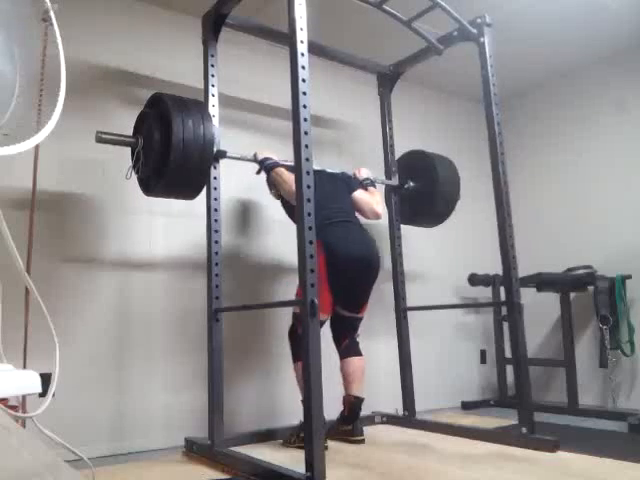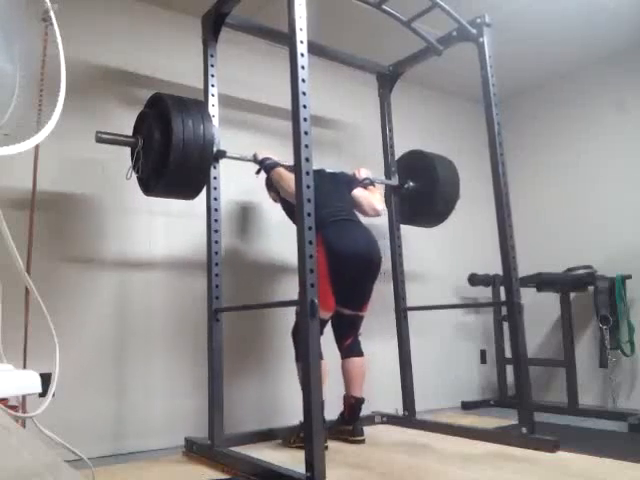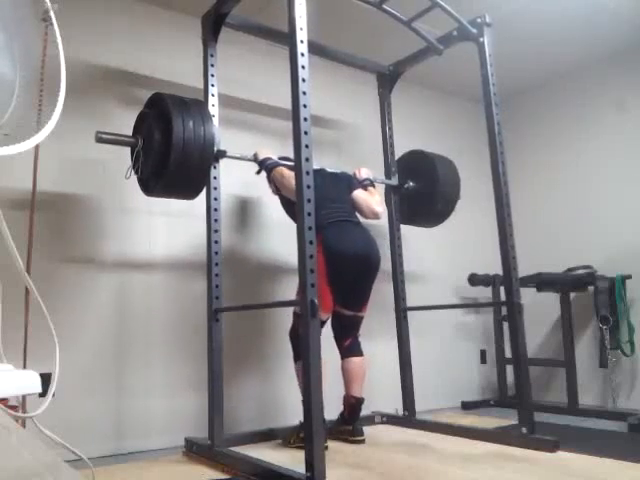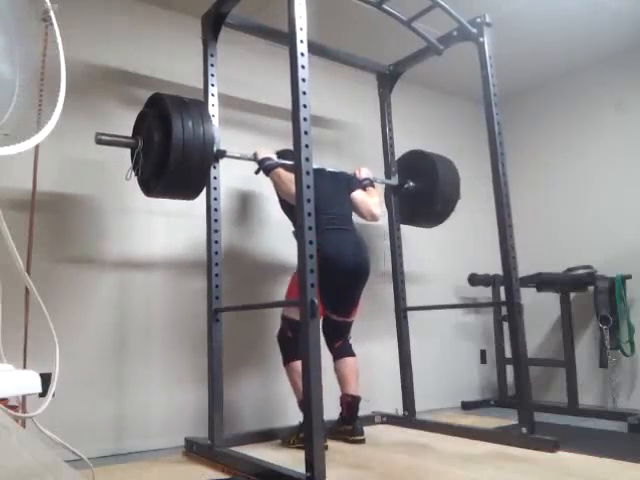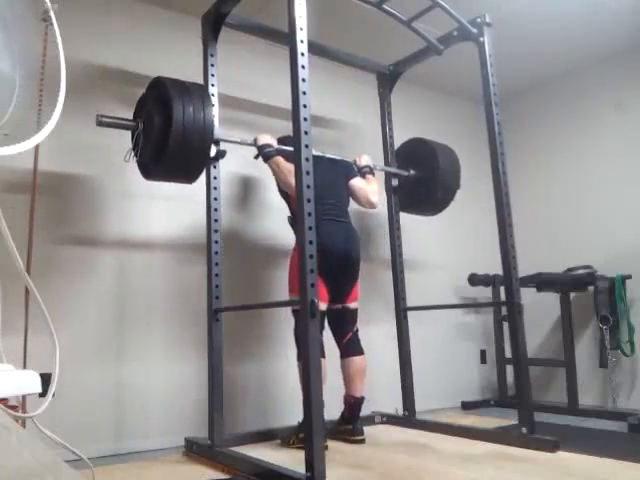
dt=0.7s
person 1, frame 1
left shoulder: (286, 176)
right shoulder: (341, 178)
left elbow: (296, 193)
right elbow: (376, 210)
left wrist: (269, 164)
right wrist: (367, 181)
left hip: (333, 249)
right hip: (367, 250)
left knee: (302, 336)
right knee: (346, 337)
right ankle: (351, 422)
person 1, frame 2
left shoulder: (285, 178)
right shoulder: (340, 178)
left elbow: (296, 192)
right elbow: (376, 207)
left wrist: (269, 164)
right wrist: (366, 181)
left hip: (335, 247)
right hip: (368, 247)
left knee: (306, 335)
right knee: (348, 336)
right ankle: (351, 421)
person 1, frame 3
left shoulder: (284, 176)
right shoulder: (341, 177)
left elbow: (296, 189)
right elbow: (376, 210)
left wrist: (269, 163)
right wrist: (367, 182)
left hip: (333, 247)
right hip: (367, 247)
left knee: (303, 335)
right knee: (348, 336)
right ankle: (351, 422)
person 1, frame 4
left shoulder: (287, 176)
right shoulder: (341, 178)
left elbow: (294, 192)
right elbow: (374, 212)
left wrist: (267, 163)
right wrist: (366, 181)
left hip: (324, 254)
right hip: (358, 254)
left knee: (291, 338)
right knee: (339, 338)
right ankle: (350, 421)
person 1, frame 5
left shoulder: (287, 159)
right shoulder: (342, 165)
left elbow: (294, 183)
right elbow: (371, 199)
left wrist: (268, 150)
right wrist: (366, 169)
left hip: (318, 242)
right hip: (349, 242)
right knee: (348, 333)
right ankle: (352, 421)
